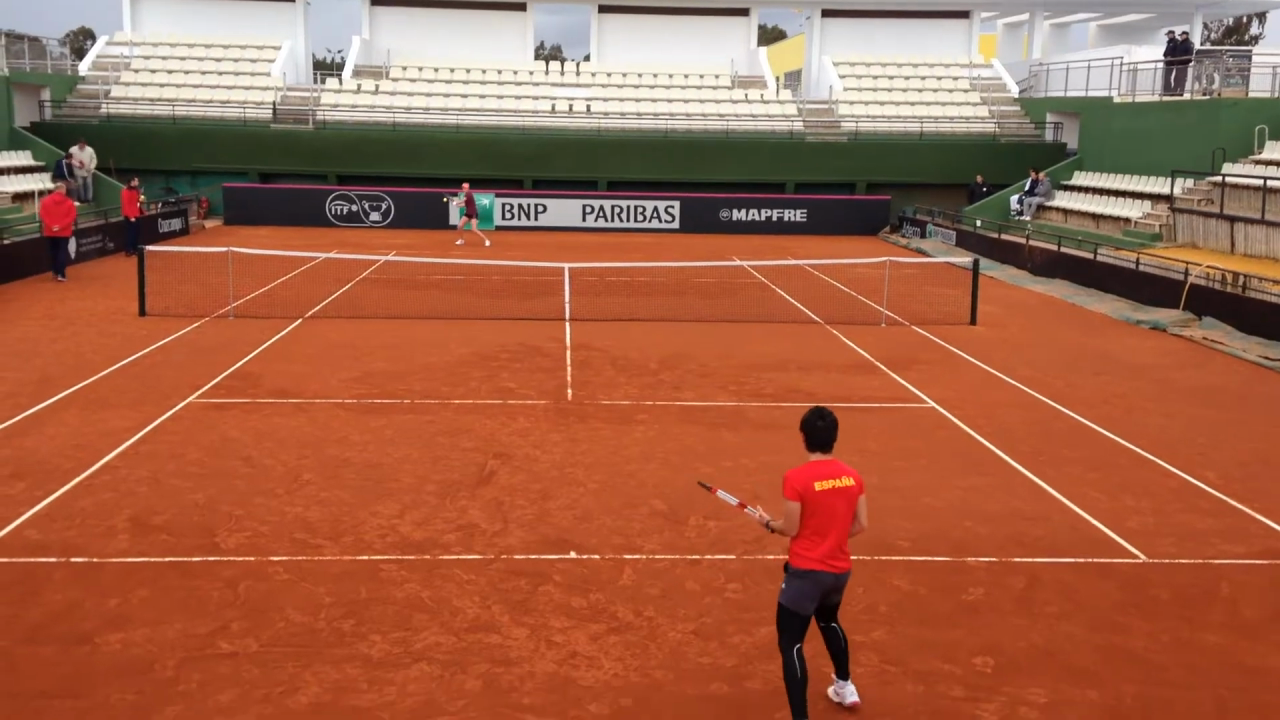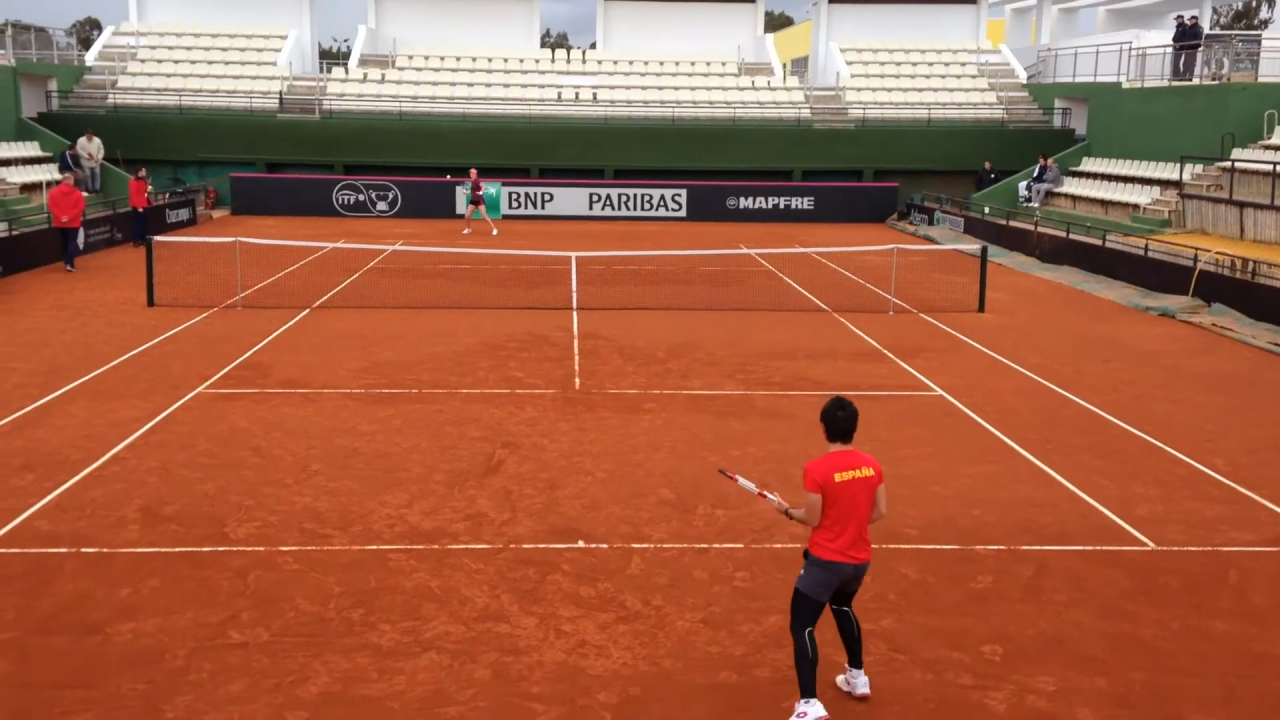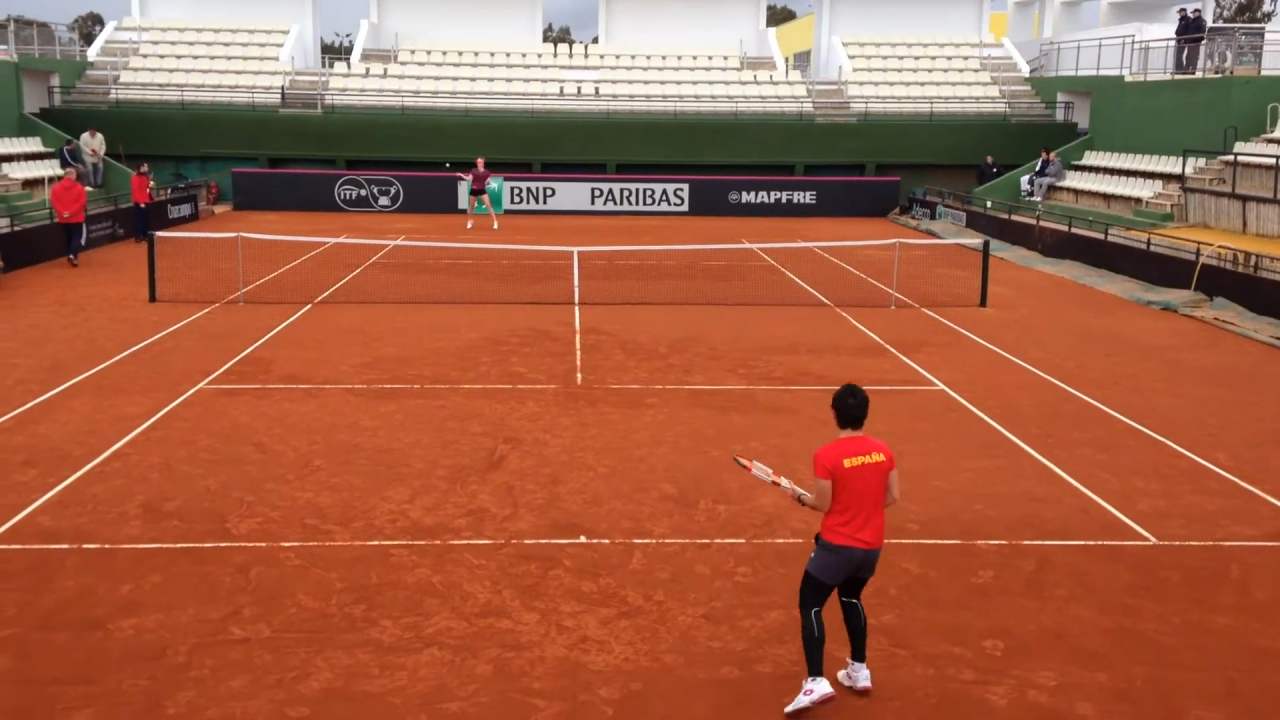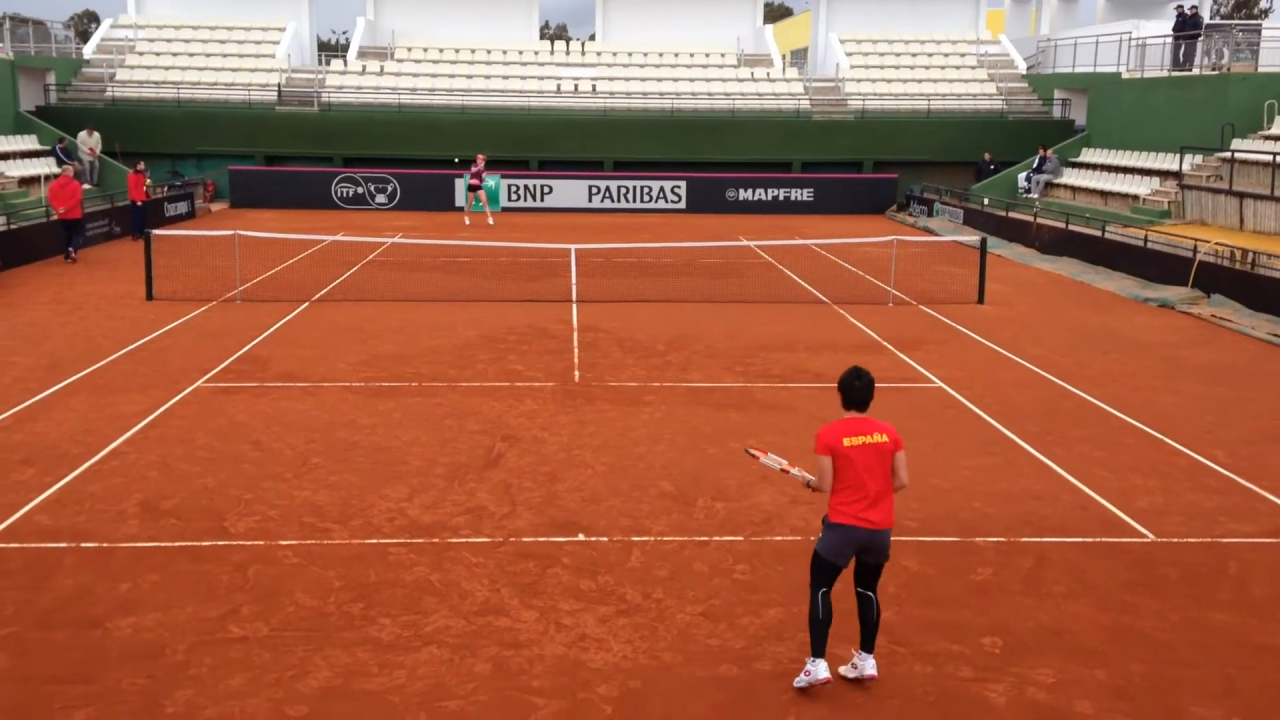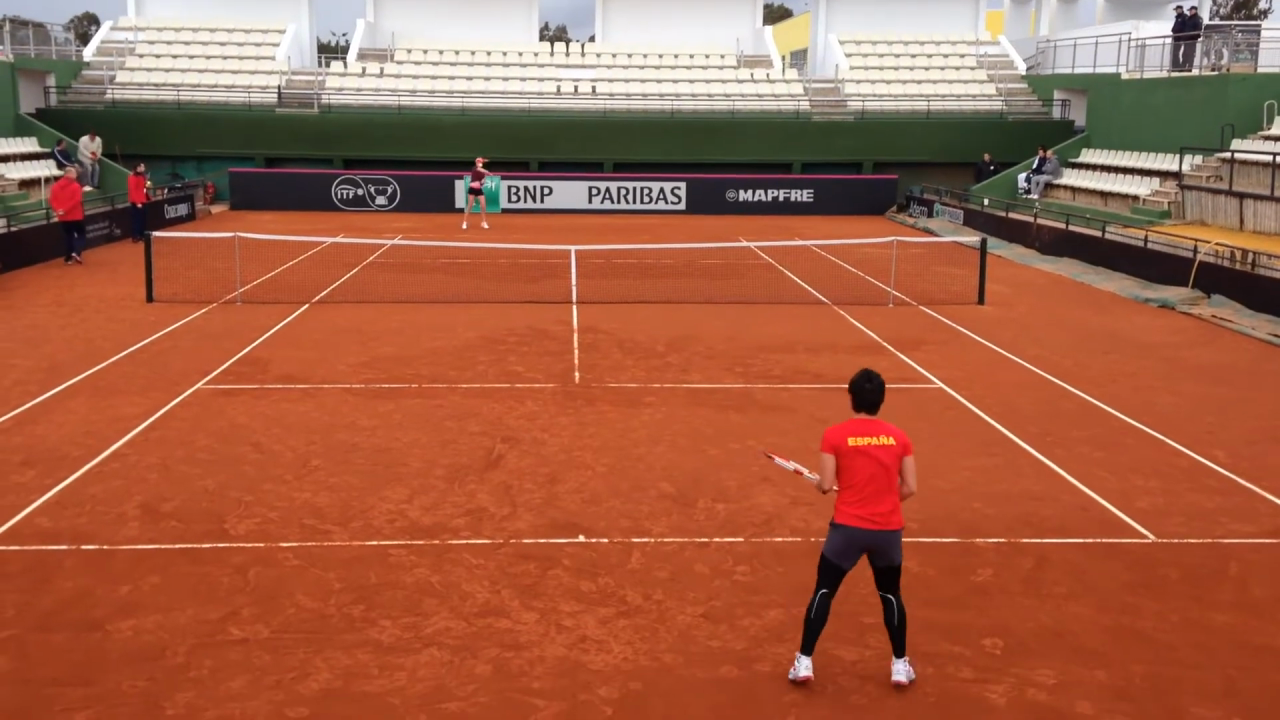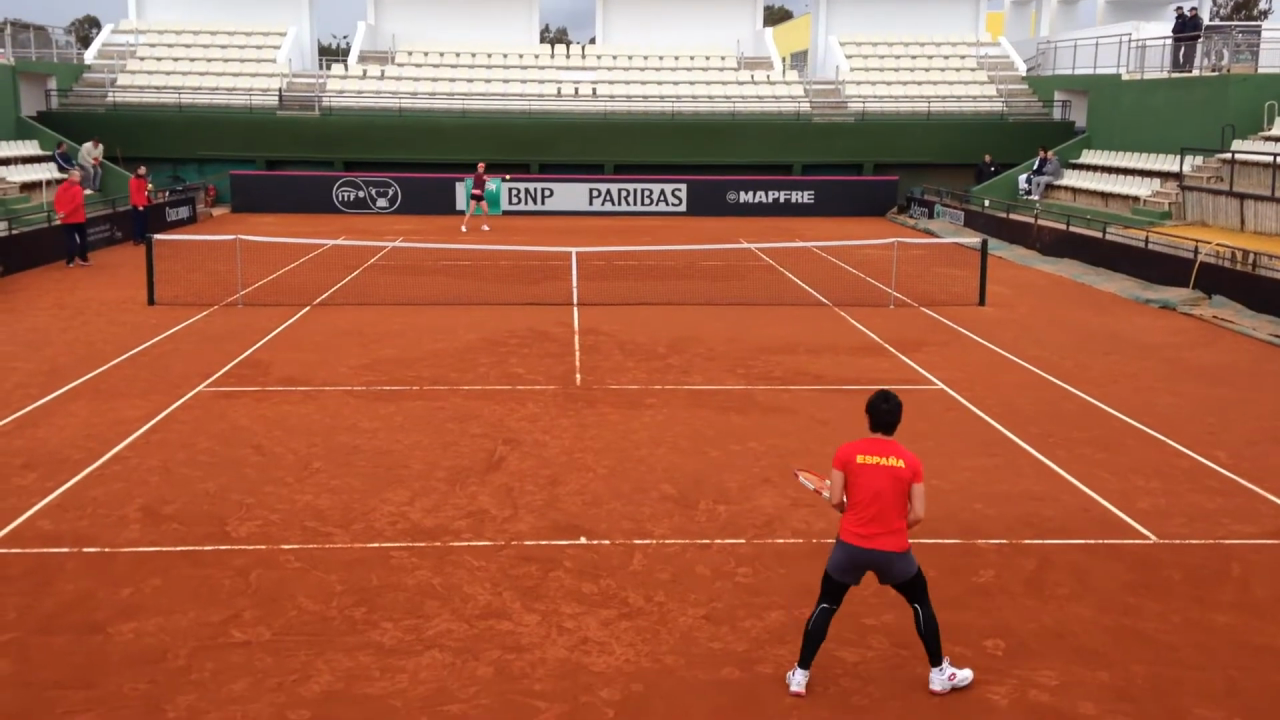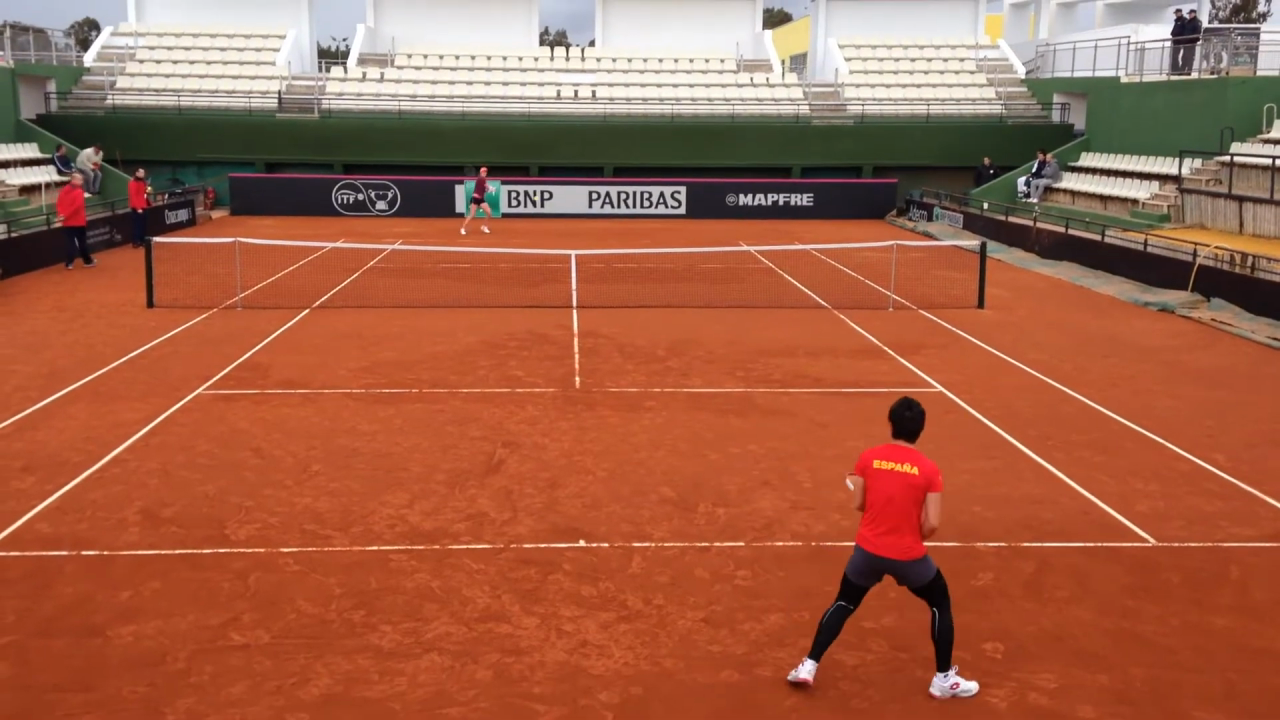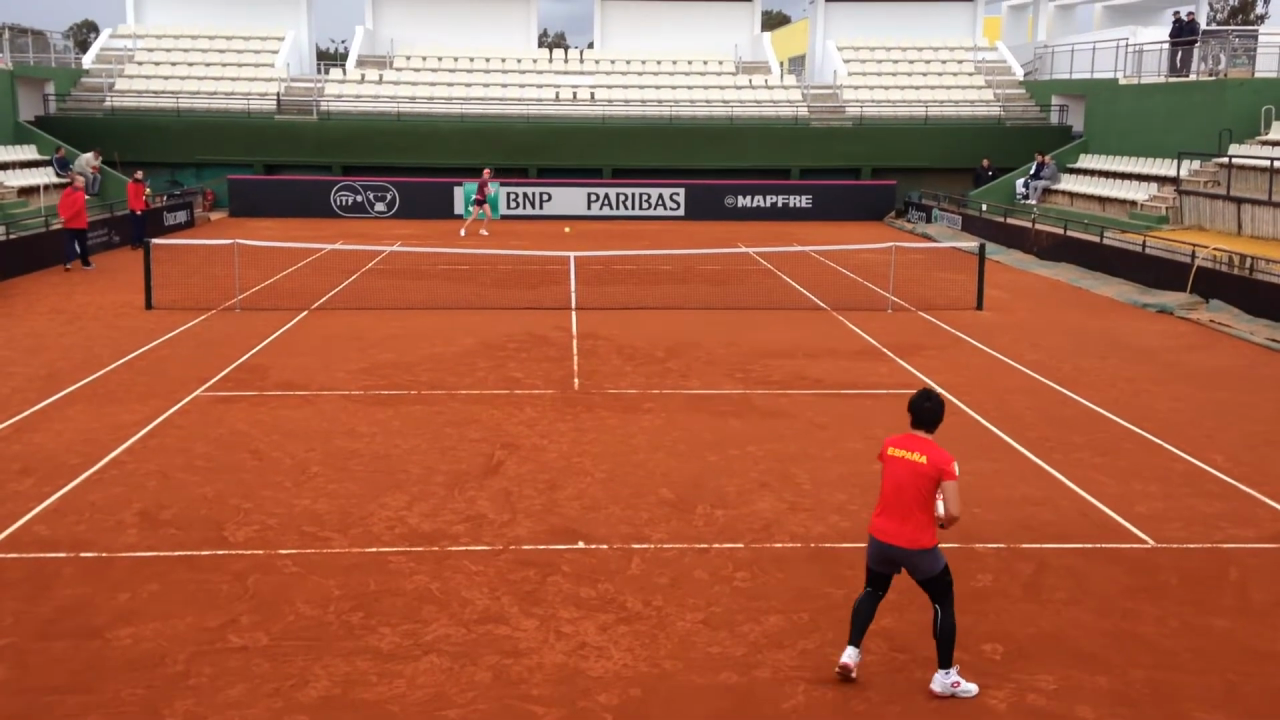
dt=0.1s
person 1, frame 1
left shoulder: (796, 478)
right shoulder: (852, 476)
left elbow: (790, 529)
right elbow: (861, 524)
left wrist: (768, 522)
left hip: (806, 571)
right hip: (840, 569)
left knee: (790, 642)
right knee: (828, 621)
right ankle: (846, 688)
person 1, frame 2
left shoulder: (816, 469)
right shoulder: (872, 465)
left elbow: (811, 520)
right elbow: (879, 512)
left wrist: (787, 511)
left hip: (825, 560)
right hip: (859, 559)
left knee: (802, 626)
right knee: (842, 606)
right ankle: (857, 676)
person 1, frame 3
left shoulder: (826, 455)
right shoulder: (883, 451)
left elbow: (823, 505)
right elbow: (893, 497)
left wrist: (801, 497)
left hip: (837, 545)
right hip: (872, 545)
left knee: (810, 606)
right knee: (851, 598)
left ankle: (816, 682)
right ankle: (859, 671)
person 1, frame 4
left shoulder: (828, 435)
right shoulder: (889, 433)
left elbow: (824, 486)
right elbow: (902, 481)
left wrist: (809, 483)
left hip: (842, 526)
right hip: (879, 529)
left knee: (820, 589)
right knee: (866, 590)
left ankle: (817, 664)
right ankle: (866, 660)
person 1, frame 5
left shoulder: (834, 435)
right shoulder: (898, 437)
left elbow: (826, 485)
right elbow: (910, 488)
left wrist: (826, 484)
left hip: (848, 527)
right hip: (888, 531)
left knee: (824, 591)
right knee: (890, 594)
left ankle: (804, 661)
right ankle: (900, 665)
person 1, frame 6
left shoulder: (847, 453)
right shoulder: (911, 462)
left elbow: (836, 501)
right elbow: (919, 514)
left hip: (851, 547)
right hip: (894, 551)
left knee: (826, 605)
right knee: (920, 602)
left ankle: (799, 675)
right ankle: (941, 672)
person 1, frame 7
left shoulder: (868, 458)
right shoulder: (929, 470)
left elbow: (859, 503)
right elbow: (932, 524)
right wrist: (910, 536)
left hip: (868, 550)
right hip: (909, 556)
left knee: (844, 604)
right knee: (940, 604)
left ankle: (808, 667)
right ankle: (944, 678)
person 1, frame 8
left shoulder: (889, 445)
right shoulder: (941, 458)
right elbow: (954, 513)
right wrist: (943, 521)
left hip: (880, 538)
right hip: (917, 547)
left knee: (873, 592)
right knee: (944, 603)
left ankle: (851, 653)
right ankle: (945, 676)
